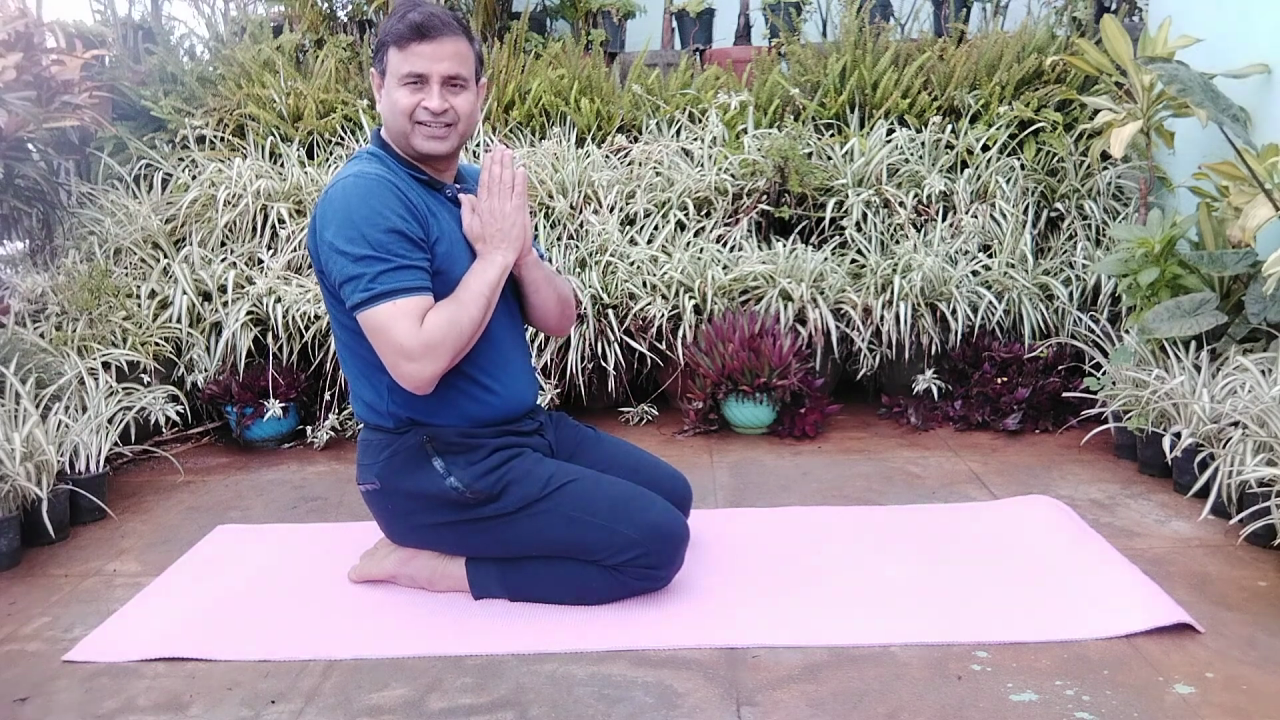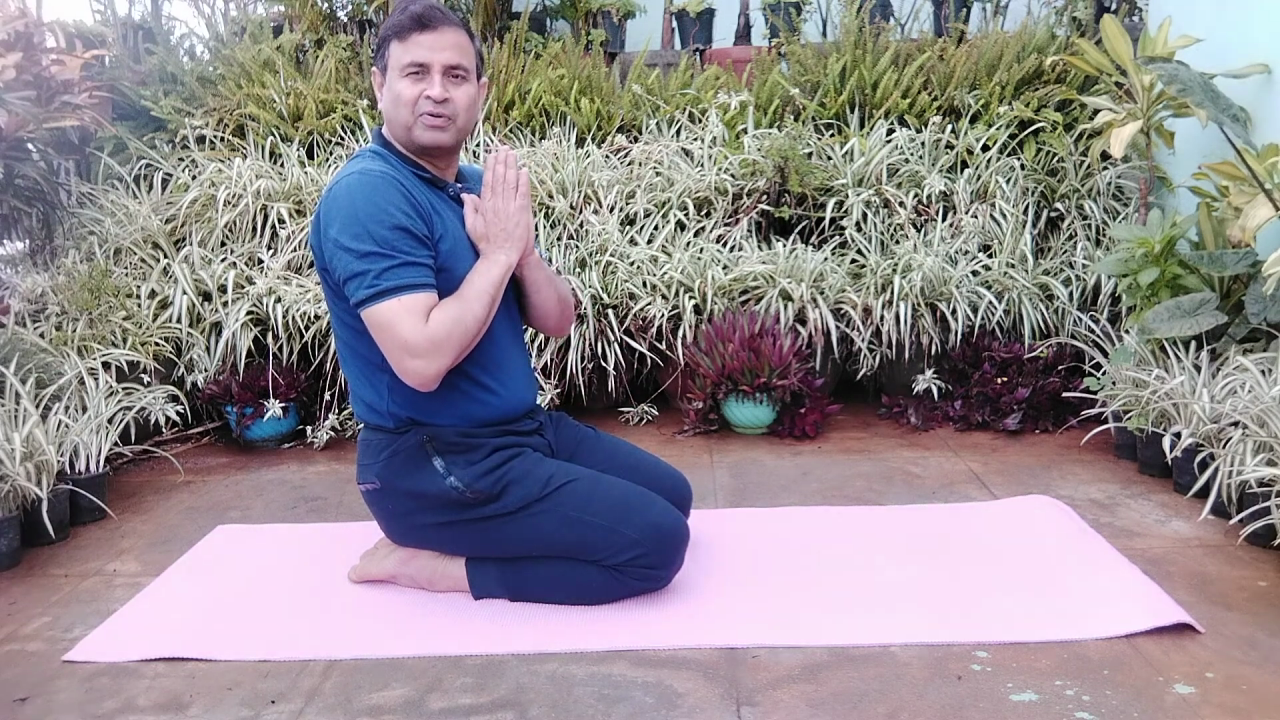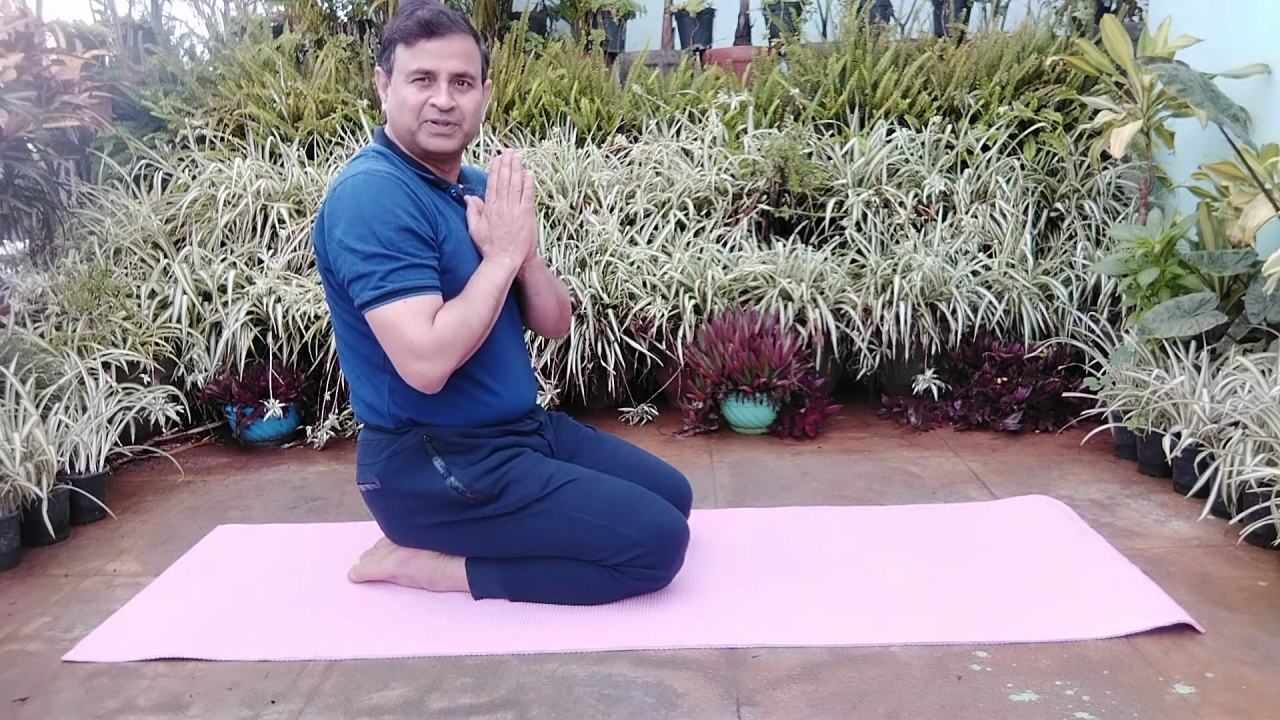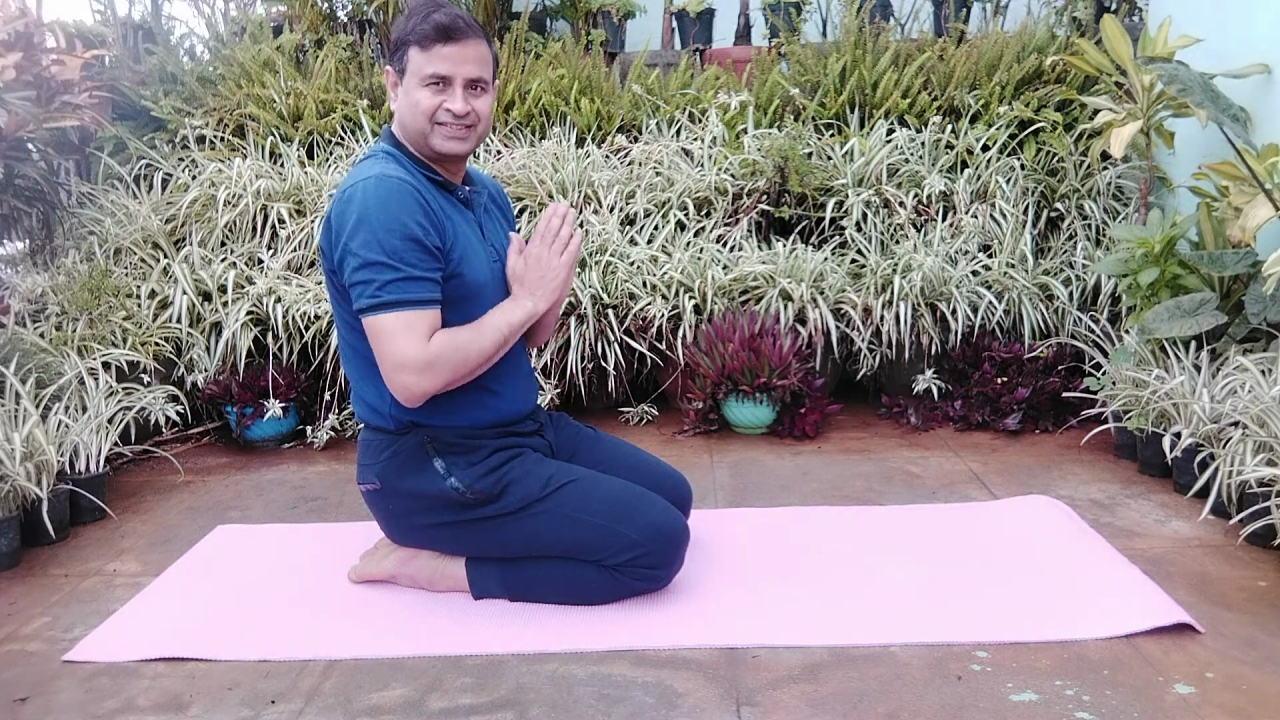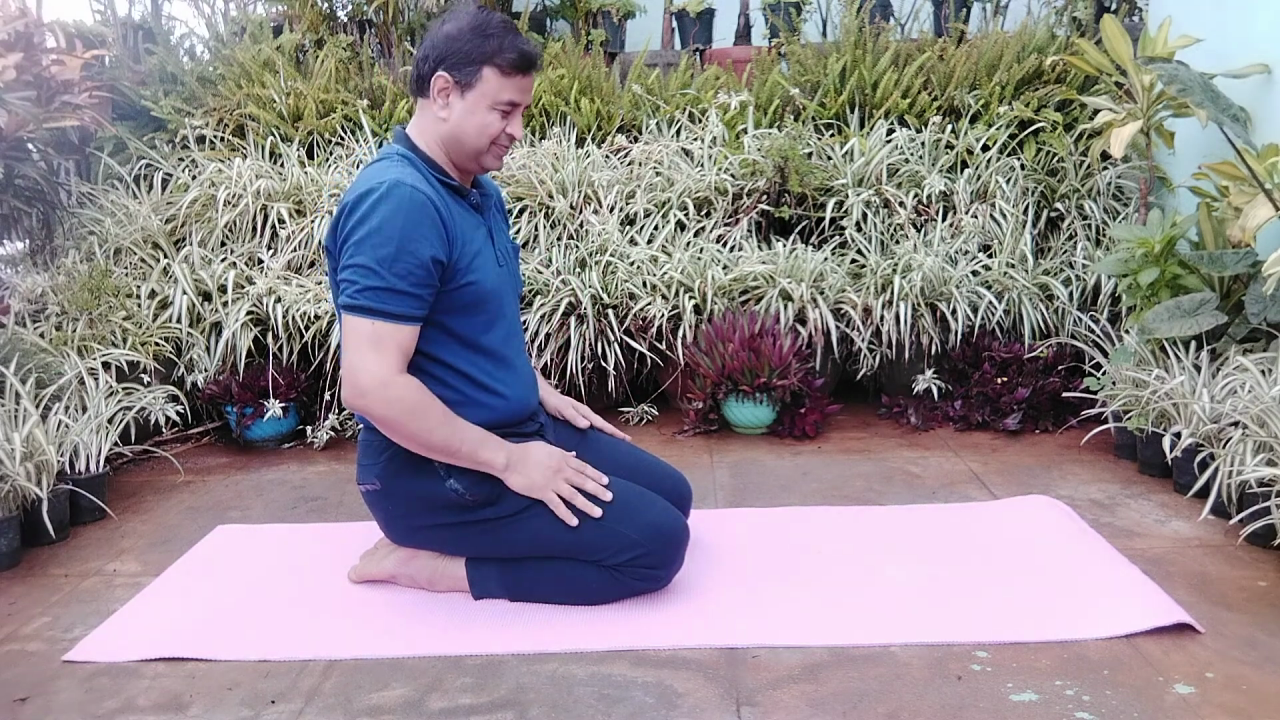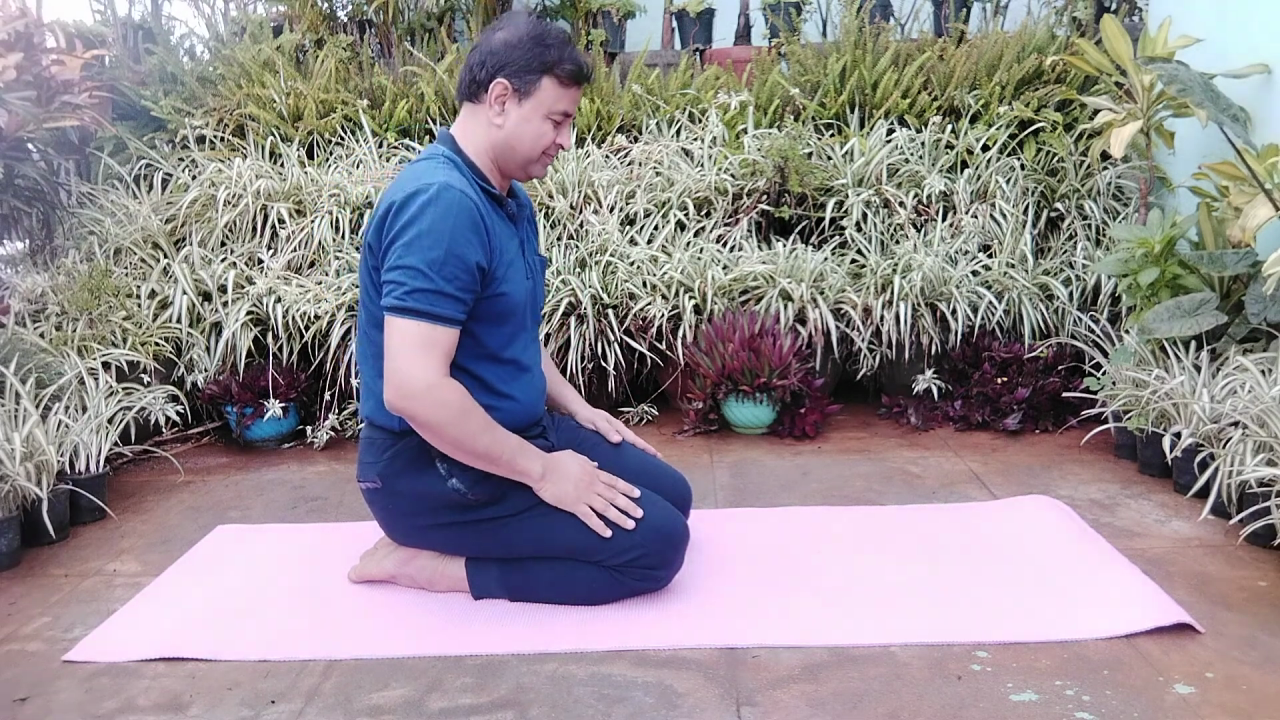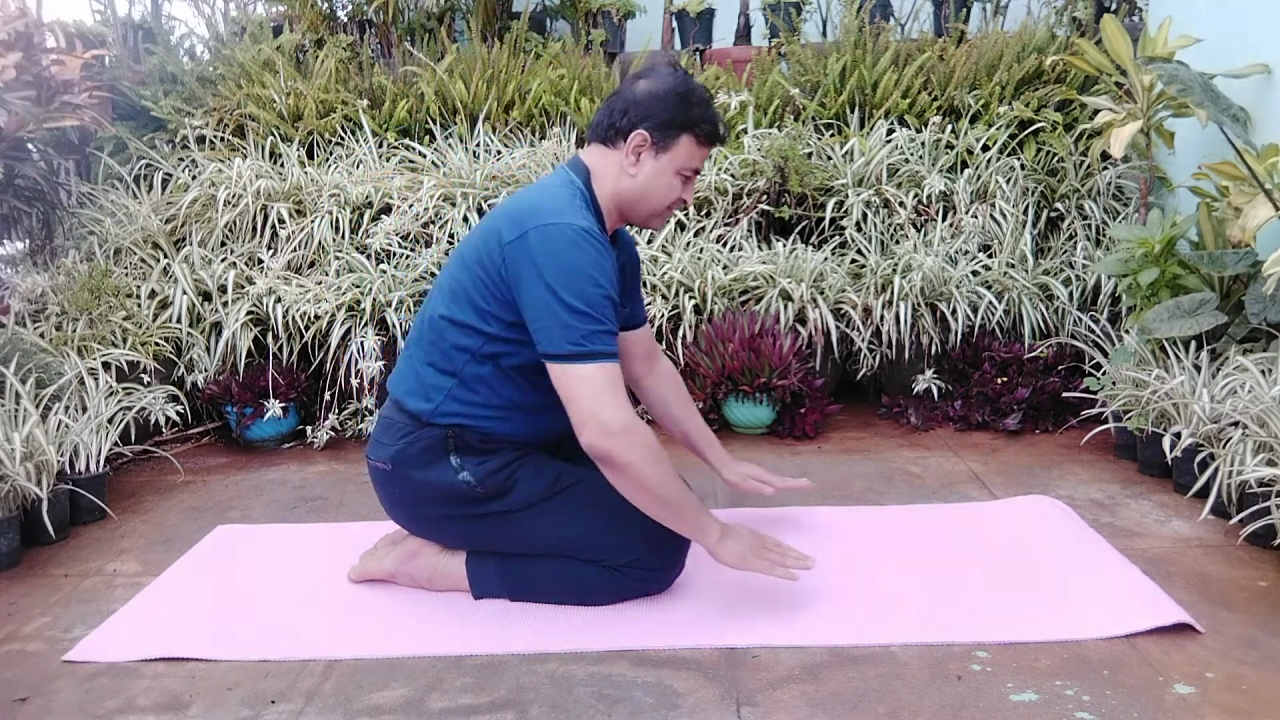
dt=0.4s
person 1, frame 1
left shoulder: (478, 189)
right shoulder: (363, 199)
left elbow: (559, 320)
right elbow: (417, 363)
left wrist: (521, 249)
right wrist: (495, 253)
right hip: (432, 465)
left knee: (671, 495)
right knee: (657, 542)
left ankle: (450, 545)
right ankle: (428, 561)
person 1, frame 2
left shoulder: (479, 187)
right shoulder: (366, 196)
left elbow: (558, 321)
right elbow: (421, 360)
left wrist: (522, 248)
right wrist: (498, 252)
right hip: (432, 464)
left knee: (671, 495)
right knee: (657, 542)
left ankle: (442, 545)
right ankle: (425, 561)
person 1, frame 3
left shoulder: (480, 189)
right shoulder: (370, 195)
left elbow: (555, 323)
right elbow: (427, 362)
left wrist: (524, 251)
right wrist: (501, 256)
right hip: (433, 465)
left knee: (671, 495)
right knee: (657, 543)
left ankle: (438, 545)
right ankle: (428, 562)
person 1, frame 4
left shoulder: (485, 192)
right shoulder: (382, 198)
left elbow: (502, 323)
right elbow: (415, 373)
left wrist: (548, 294)
right wrist: (527, 299)
right hip: (433, 465)
left knee: (670, 494)
right knee: (656, 542)
left ankle: (444, 543)
right ankle: (427, 561)
person 1, frame 5
left shoulder: (479, 192)
right shoulder: (396, 201)
right elbow: (371, 386)
left wrist: (545, 395)
right wrist: (507, 460)
right hip: (433, 469)
left knee: (669, 495)
right knee: (656, 543)
left ankle: (442, 545)
right ankle: (427, 562)
person 1, frame 6
left shoulder: (509, 199)
right shoulder: (443, 203)
right elbow: (415, 390)
left wrist: (579, 411)
right wrist: (542, 472)
left hip: (510, 431)
right hip: (432, 468)
left knee: (668, 496)
right knee: (653, 544)
left ankle: (452, 540)
right ankle: (426, 561)
person 1, frame 7
left shoulder: (603, 233)
right shoulder: (561, 236)
left elbow: (647, 364)
right elbow: (607, 432)
left wrist: (721, 460)
right wrist: (713, 534)
left hip: (498, 438)
right hip: (444, 463)
left knee: (647, 498)
right knee: (650, 547)
left ankle: (433, 529)
right ankle: (433, 562)
